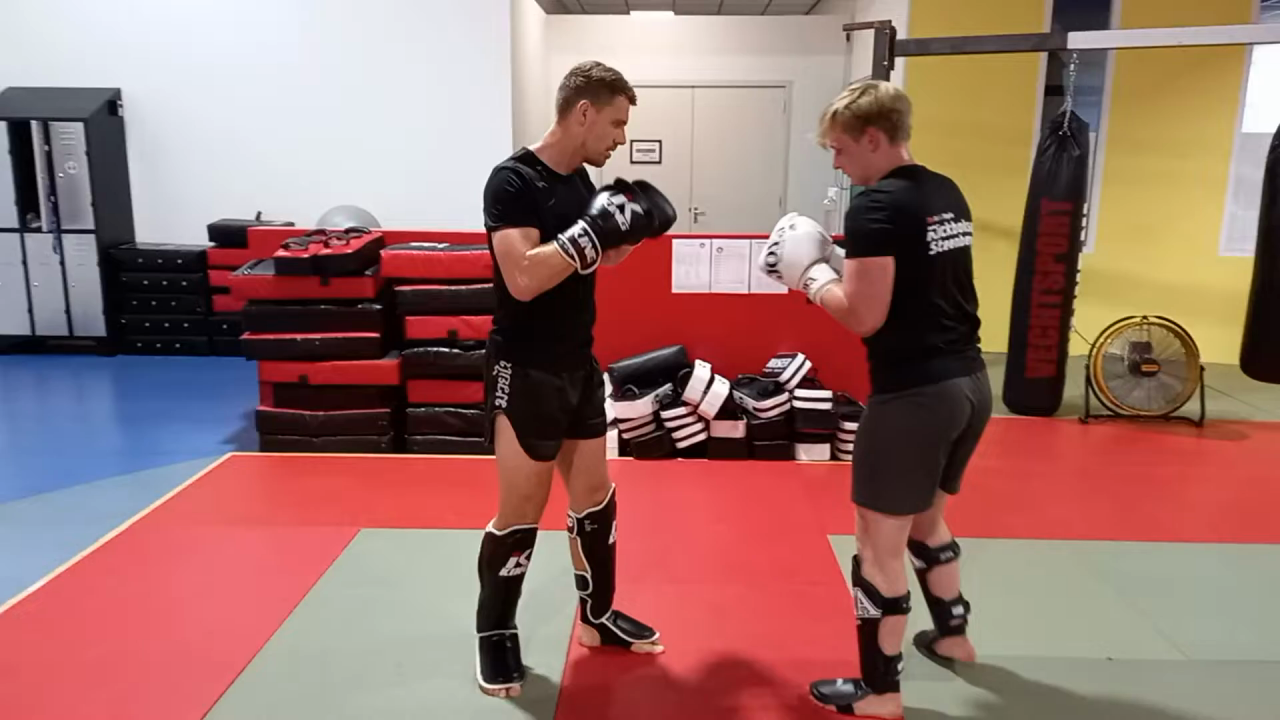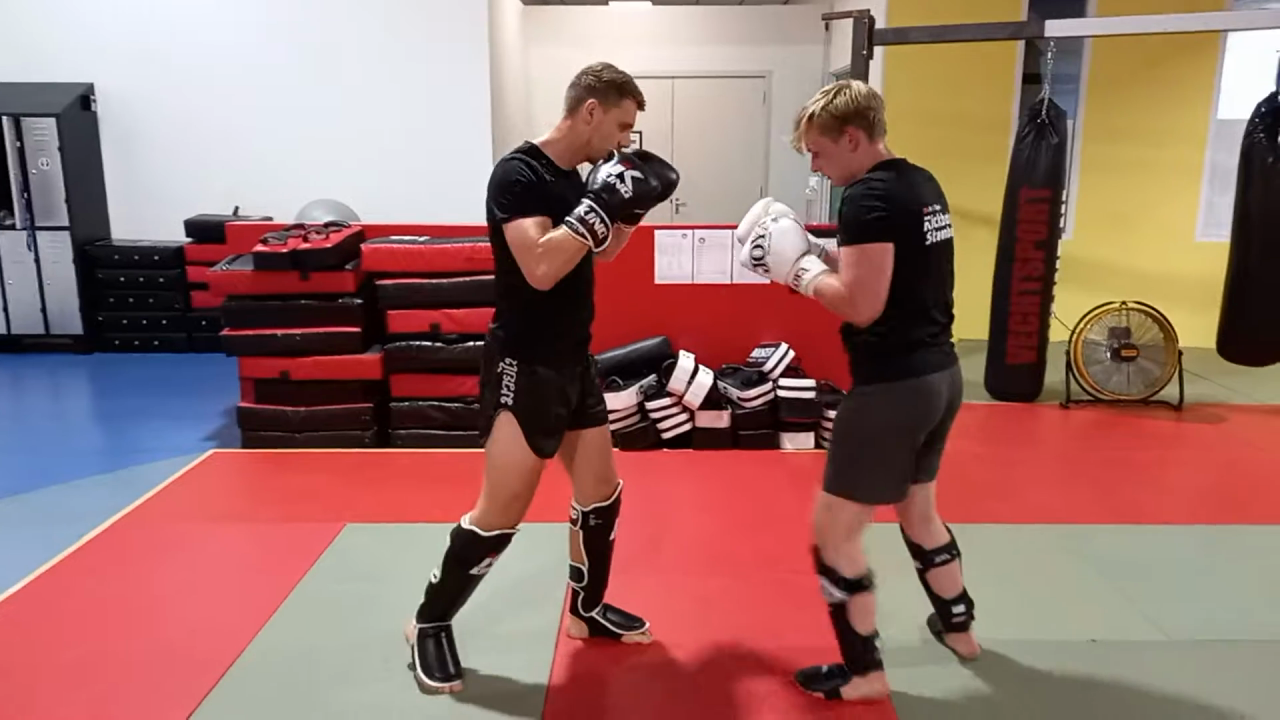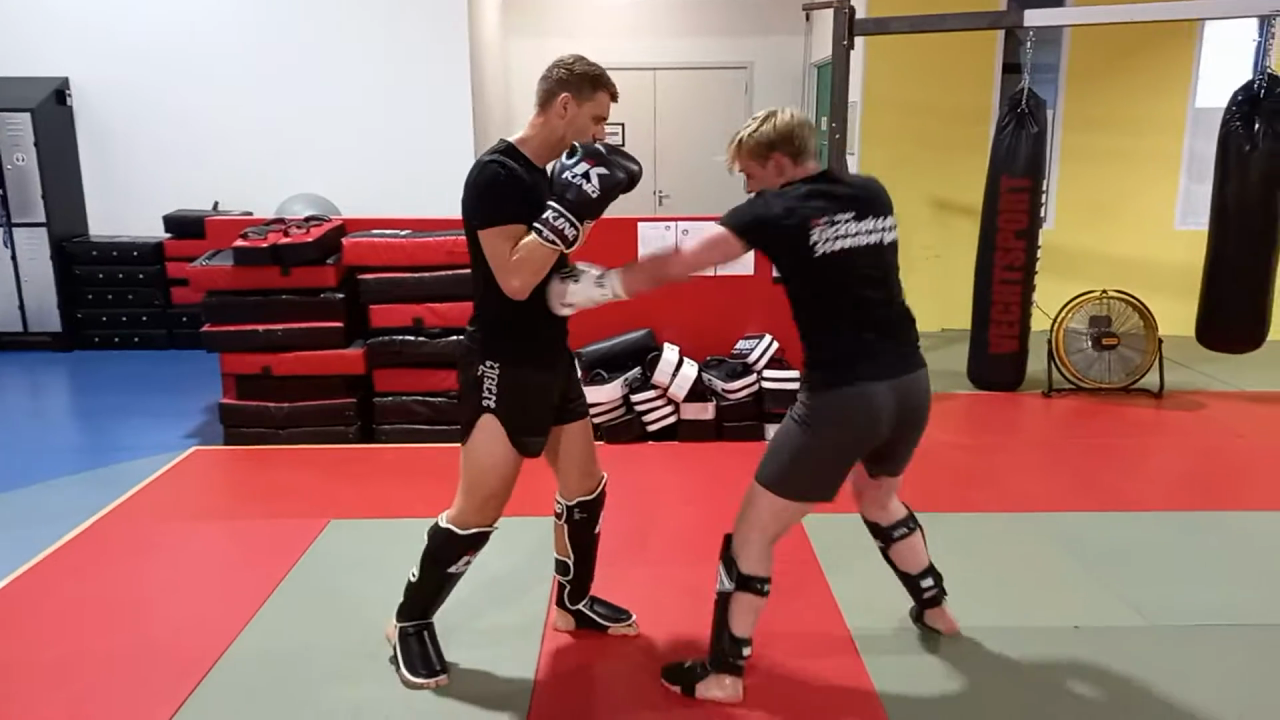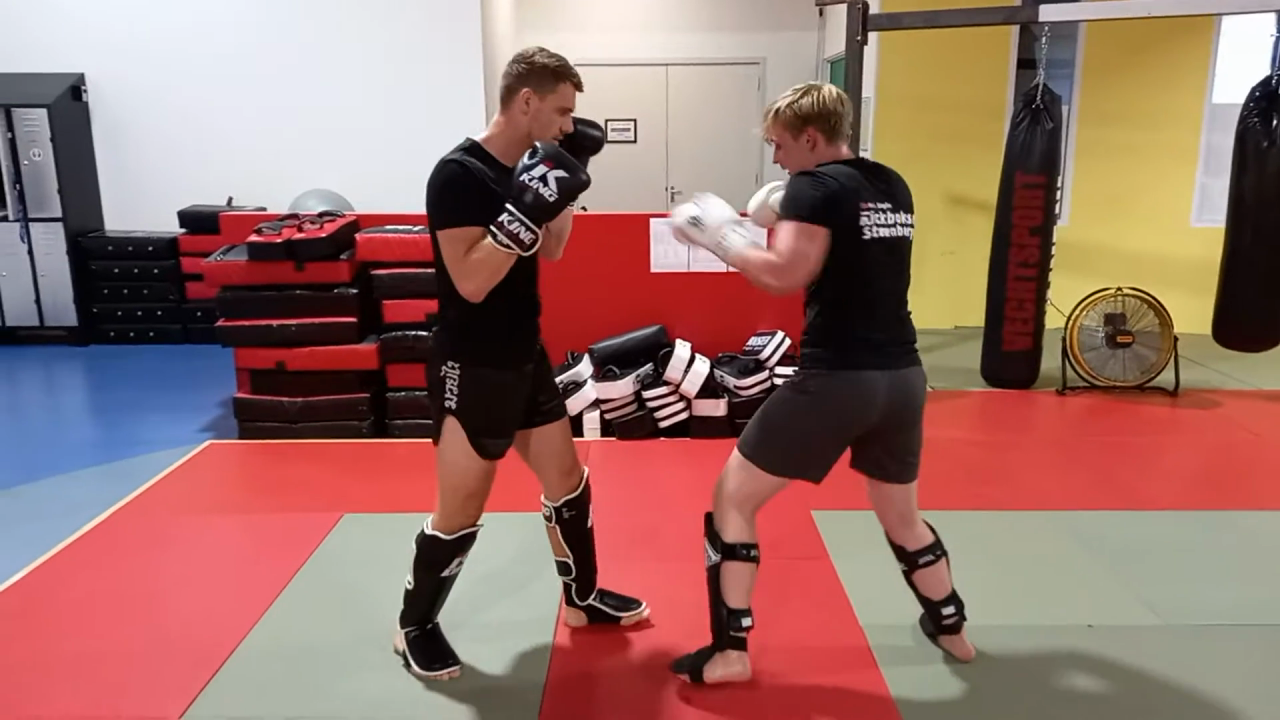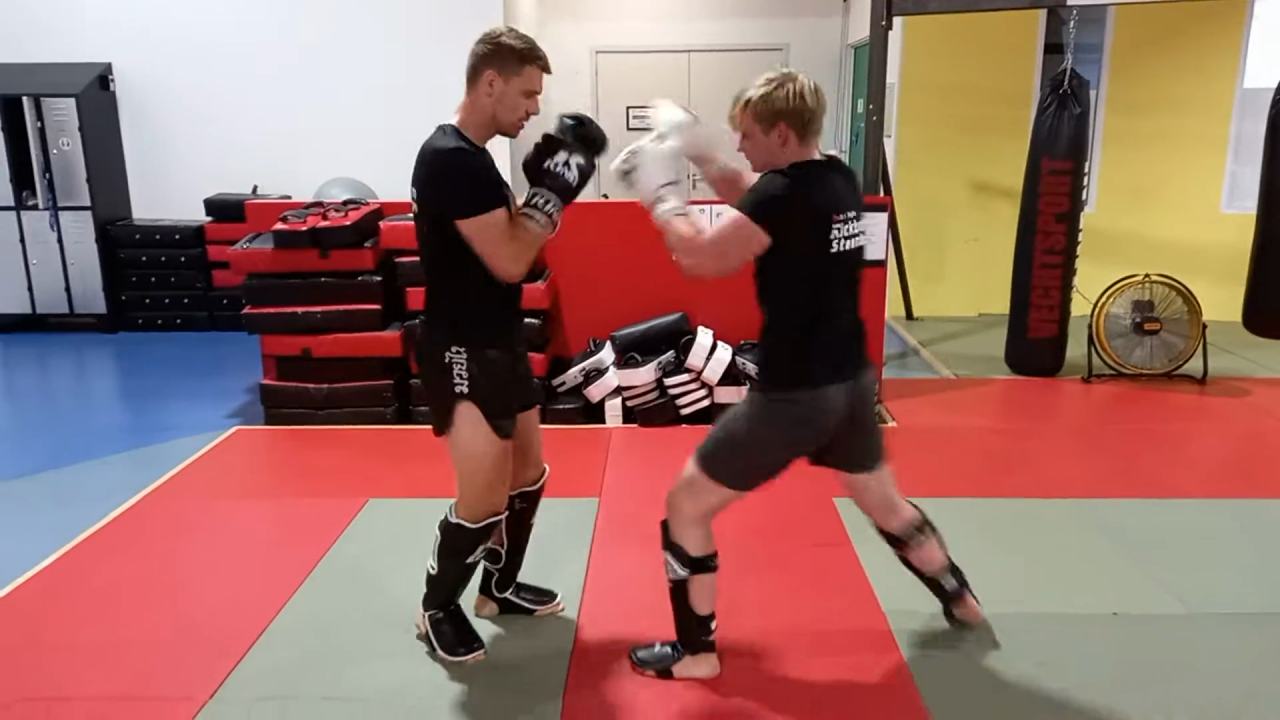
dt=0.3s
person 1, frame 1
left shoulder: (582, 181)
right shoulder: (512, 180)
left elbow: (600, 259)
right elbow: (523, 279)
left wrist: (634, 227)
right wrist: (596, 224)
left hip: (577, 364)
right hip: (524, 370)
left knee: (595, 497)
right knee: (520, 513)
left ankle: (597, 616)
right ankle: (494, 632)
person 1, frame 2
left shoulder: (573, 177)
right shoulder: (518, 173)
left elbow: (598, 254)
right elbow: (540, 269)
left wrist: (631, 206)
right wrist: (599, 203)
left hip: (574, 360)
right hip: (524, 367)
left knee: (601, 490)
right knee: (500, 515)
left ankle: (586, 608)
right ankle: (431, 624)
person 1, frame 3
left shoulder: (545, 170)
right shoulder: (495, 174)
right elbow: (515, 279)
left wrist: (593, 199)
right wrist: (569, 202)
left hip: (551, 357)
right hip: (501, 367)
left knee: (585, 483)
right knee: (477, 511)
left ankle: (574, 601)
right ankle: (410, 622)
person 1, frame 4
left shoulder: (524, 166)
right shoulder: (458, 174)
left elbow: (549, 249)
right elbow: (472, 282)
left wrist: (570, 177)
right wrist: (527, 206)
left hip: (523, 358)
right hip: (470, 368)
left knee: (567, 483)
right knee: (459, 515)
left ankle: (583, 597)
right ankle: (415, 626)
person 1, frame 5
left shoulder: (466, 152)
right shoulder: (452, 159)
left elbow: (514, 241)
right elbow: (508, 262)
left wrist: (547, 172)
right wrist: (556, 187)
left hip: (496, 342)
right hip: (461, 349)
left knee: (526, 476)
right knee: (483, 500)
left ankle: (497, 587)
right ankle: (438, 607)
person 2, frame 1
left shoulder: (875, 206)
right shoulder: (947, 194)
left elbow: (864, 317)
left wrist: (809, 272)
right wrist: (833, 260)
left hip: (913, 395)
right hip: (969, 384)
left knee: (880, 544)
right knee: (927, 517)
right ankle: (951, 632)
person 2, frame 2
left shoulder: (867, 196)
right shoulder: (922, 184)
left elbow: (860, 306)
left wrist: (796, 266)
right wrist: (812, 251)
left hip: (890, 387)
right hip: (940, 376)
left knee: (834, 532)
right knee: (917, 508)
left ankle: (862, 670)
right ankle: (956, 624)
person 2, frame 3
left shoulder: (771, 211)
right shoulder: (874, 194)
left elbow: (681, 265)
left wrist: (595, 282)
left hip: (841, 396)
right hip: (909, 383)
left knee: (754, 532)
right knee: (879, 498)
left ankle: (722, 672)
right ankle: (932, 607)
person 2, frame 4
left shoulder: (813, 186)
right shoulder: (894, 187)
left elbow: (781, 277)
left wrist: (719, 233)
left hip: (834, 380)
right hip: (904, 377)
left knee: (732, 498)
right knee: (900, 512)
left ankle: (729, 650)
right ankle: (950, 626)
person 2, frame 5
left shoulder: (786, 194)
right shoulder: (834, 175)
left elbow: (699, 258)
right elbow: (750, 201)
left wrist: (658, 187)
right wrist: (695, 153)
left hip: (796, 394)
right hip: (850, 382)
left knee: (686, 509)
right knee: (881, 499)
left ankle: (696, 650)
right ankle: (958, 598)
